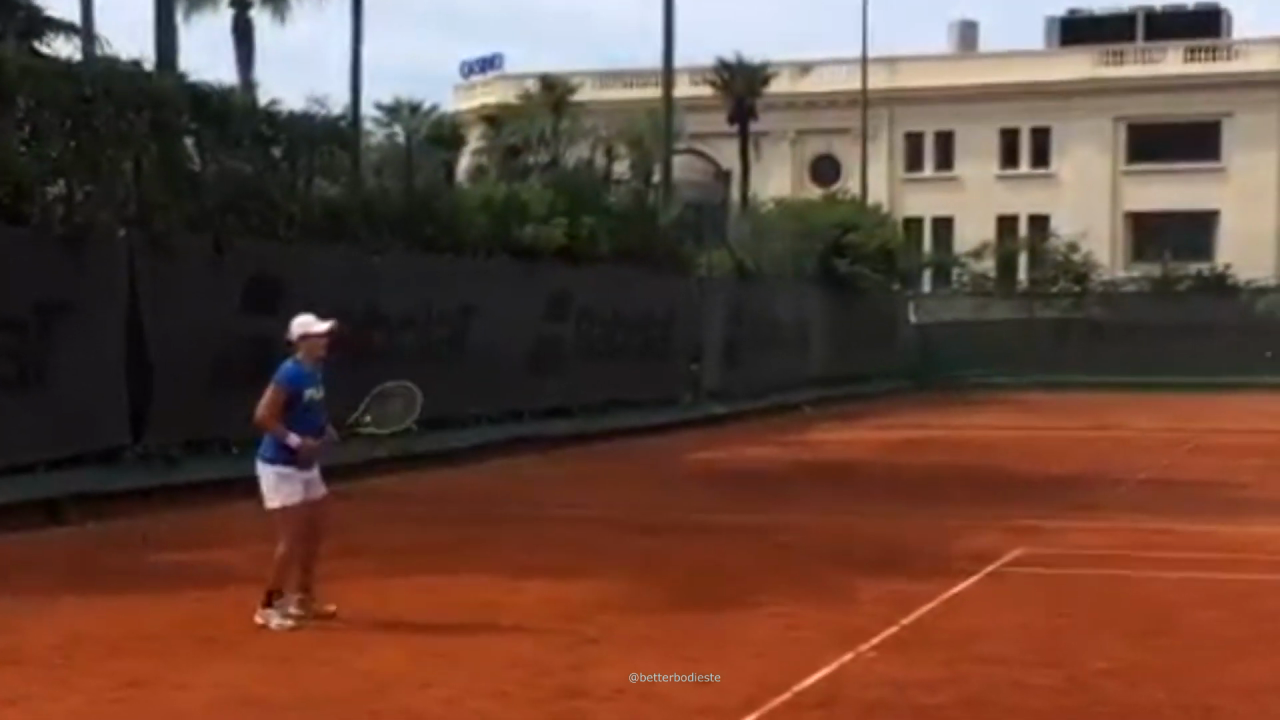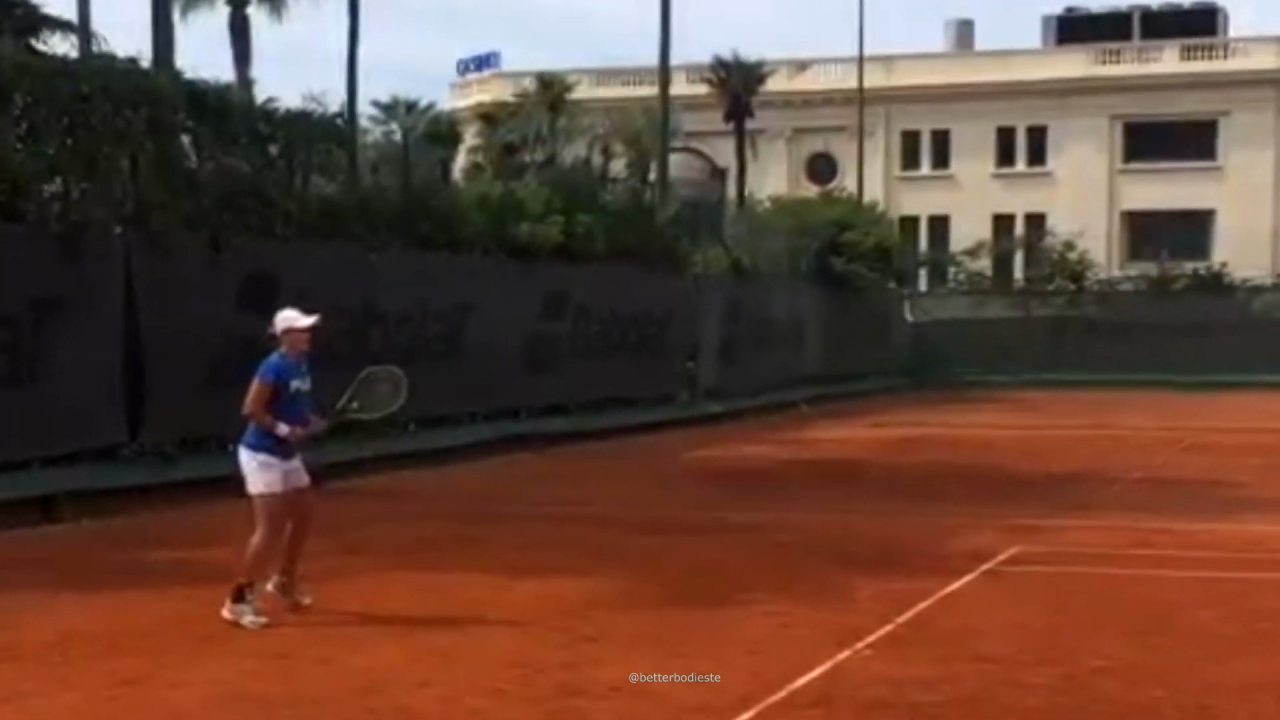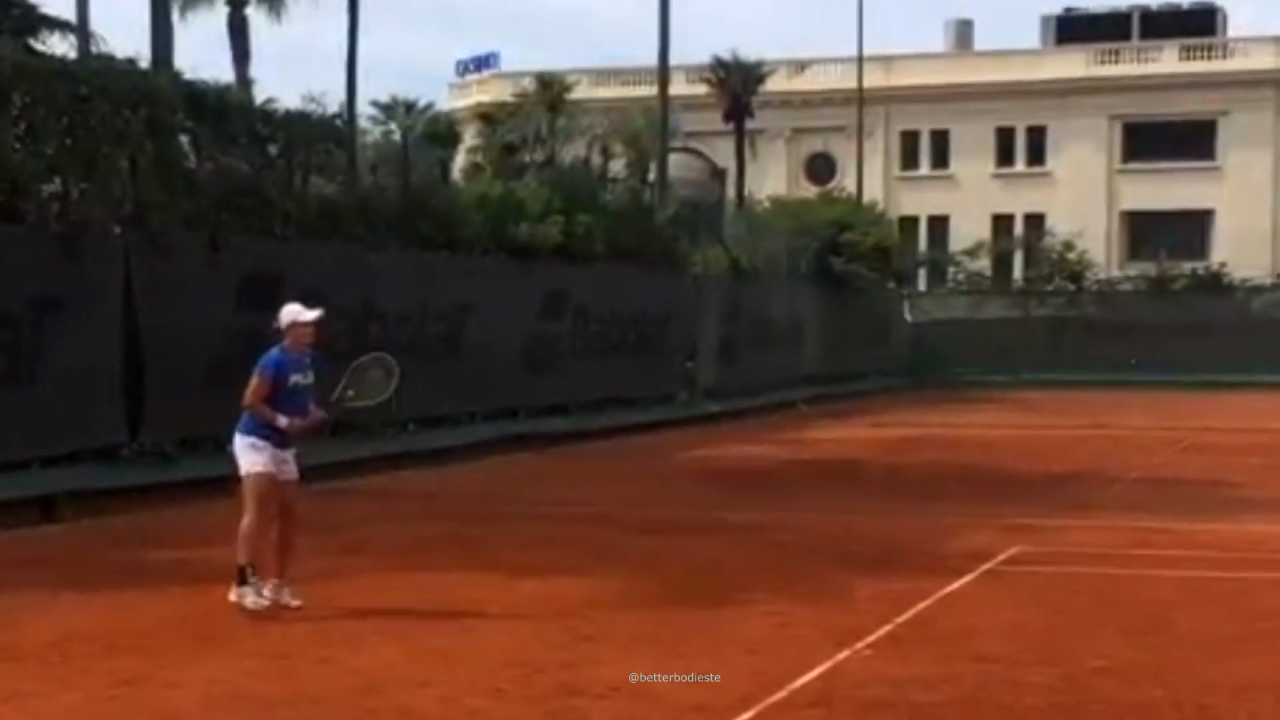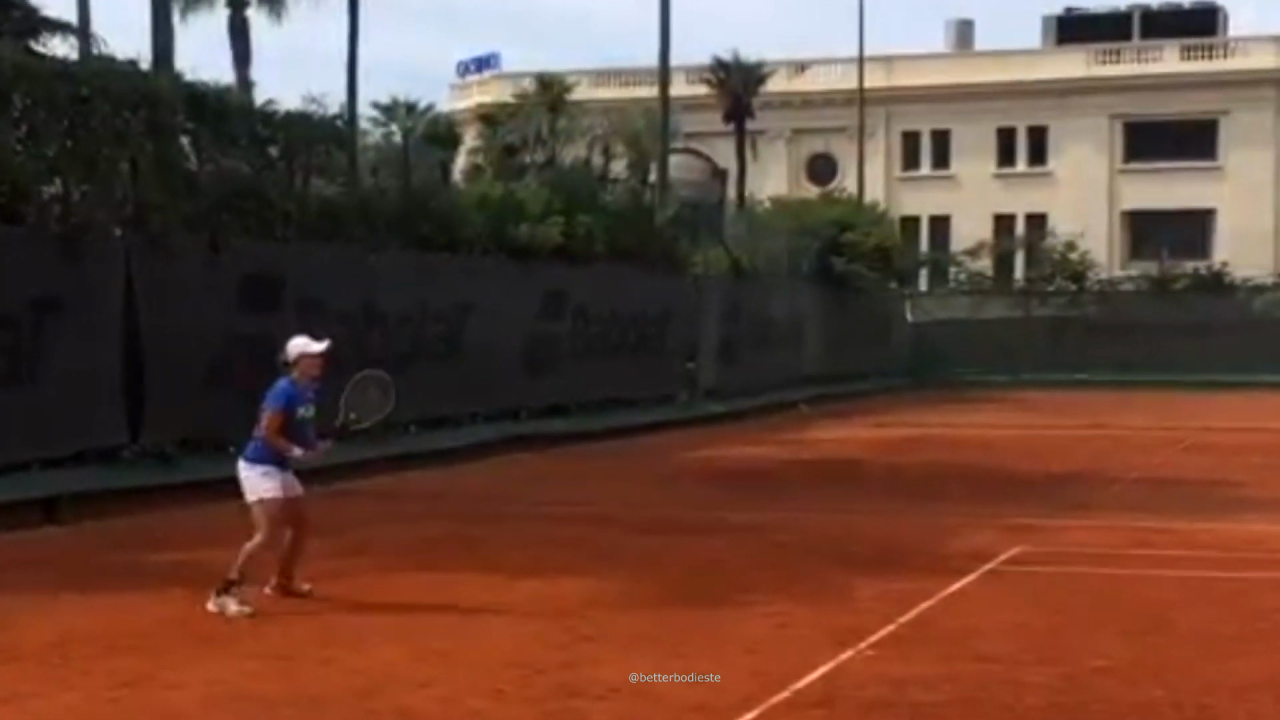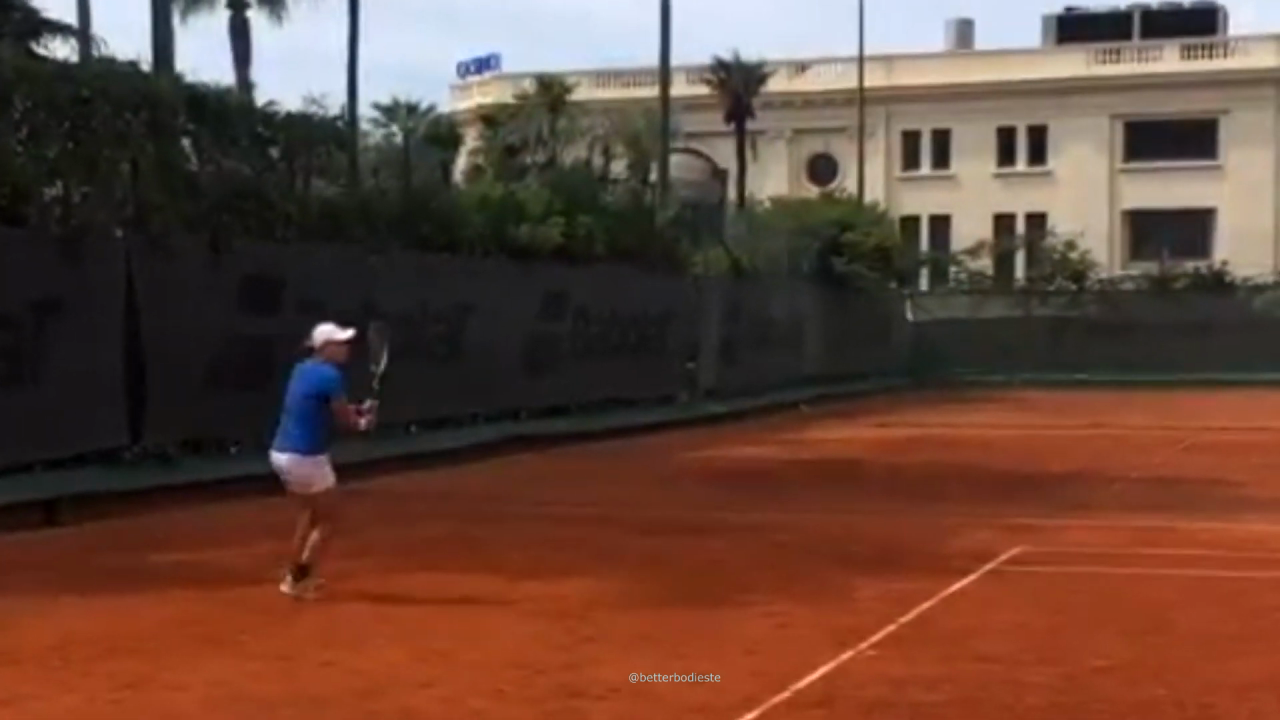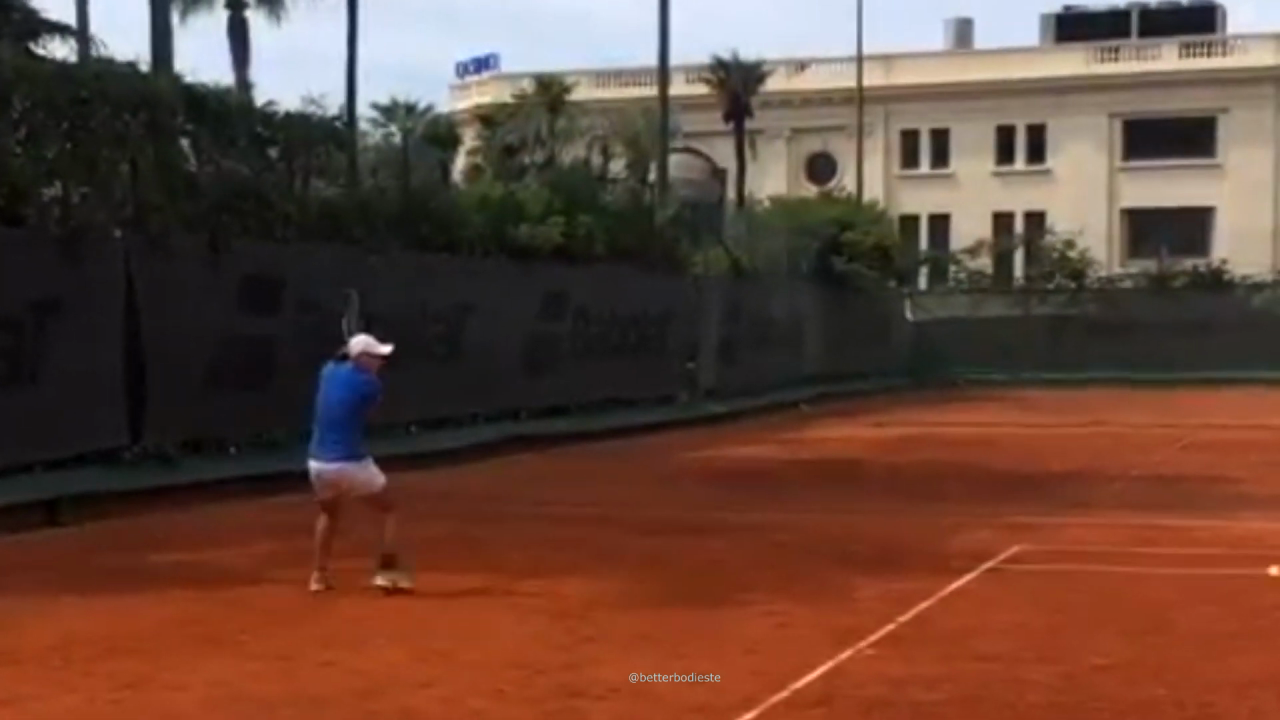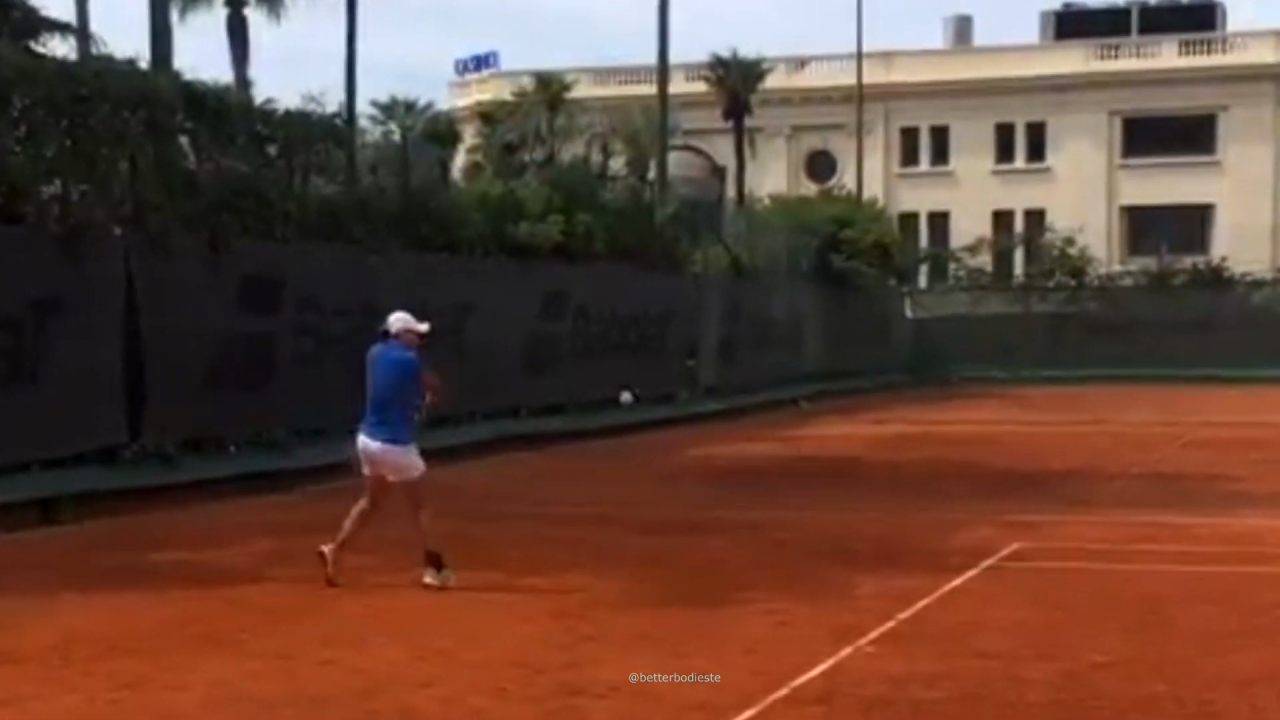
dt=0.3s
person 1, frame 1
left shoulder: (316, 371)
right shoulder: (289, 374)
right elbow: (262, 416)
left wrist: (325, 429)
right wrist: (295, 440)
left hip: (305, 465)
right hip: (279, 465)
left knee: (314, 533)
right knee: (293, 539)
left ankle: (303, 599)
right ankle: (269, 606)
person 1, frame 2
left shoulder: (302, 365)
right shoulder: (274, 367)
right elbow: (251, 409)
left wrist: (310, 420)
right wrist: (285, 431)
left hip: (287, 456)
right hip: (261, 454)
left knee: (303, 520)
right knee: (269, 530)
left ankle: (285, 582)
right ankle: (238, 600)
person 1, frame 3
left shoulder: (307, 359)
right shoulder: (274, 360)
right elbow: (250, 402)
left wrist: (311, 412)
right wrist: (284, 422)
left hip: (283, 445)
right hip: (255, 440)
left knee: (287, 515)
right knee: (257, 510)
left ankle: (276, 585)
right ankle: (244, 583)
person 1, frame 4
left shoulder: (308, 390)
right shoulder: (284, 392)
right elbow: (266, 434)
left wrist: (313, 444)
right wrist: (298, 453)
left hip: (278, 469)
right hip: (259, 467)
left knee: (301, 525)
right knee: (266, 534)
left ankle: (283, 581)
right ankle: (225, 594)
person 1, frame 5
left shoulder: (303, 368)
right shoulder: (331, 376)
right elbow: (343, 419)
left wrist: (358, 410)
right wrist: (363, 422)
left hip: (283, 453)
right hip: (306, 457)
left knee: (310, 514)
right knee: (325, 520)
left ankle: (299, 576)
right ankle: (297, 578)
person 1, frame 6
left shoulder: (329, 371)
right shoulder: (371, 384)
left hip: (319, 462)
right hip: (352, 463)
left knee: (329, 514)
right knee: (388, 510)
left ankle: (319, 575)
right ankle: (387, 570)
person 1, frame 7
left shoulder: (375, 354)
right shoulder: (409, 360)
right elbow: (431, 385)
left wrist: (415, 402)
right wrist: (426, 399)
left hip: (368, 439)
right hip: (395, 445)
left knee: (370, 502)
right knee: (418, 507)
left ankle: (333, 550)
right ankle: (434, 568)
